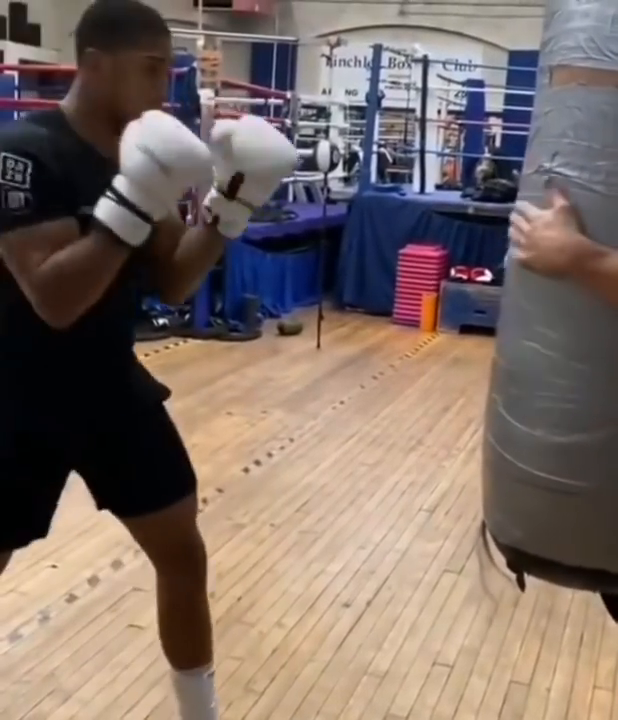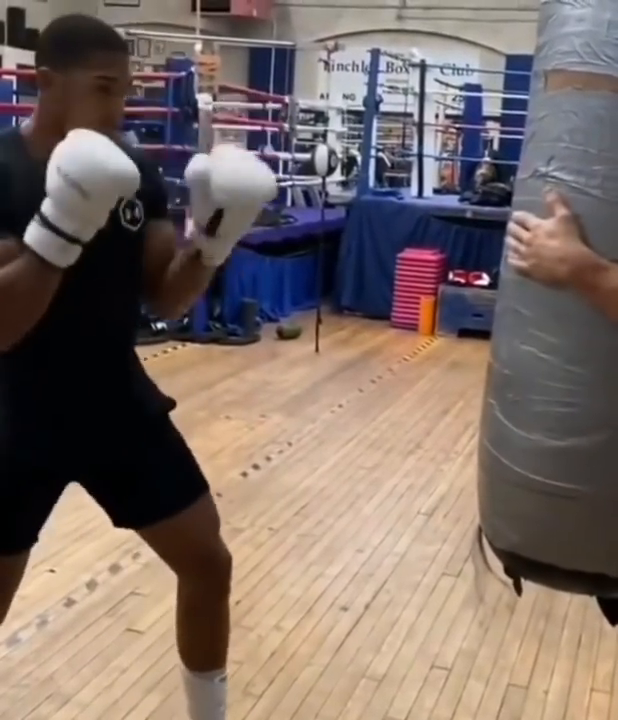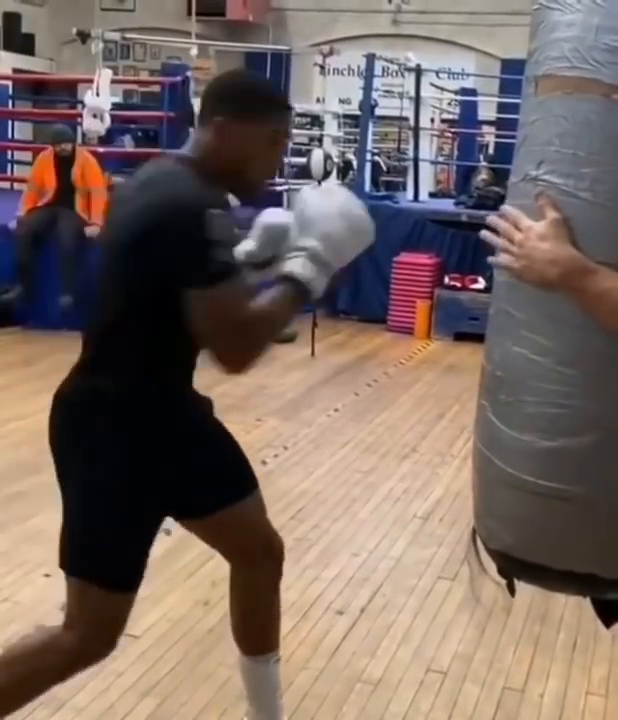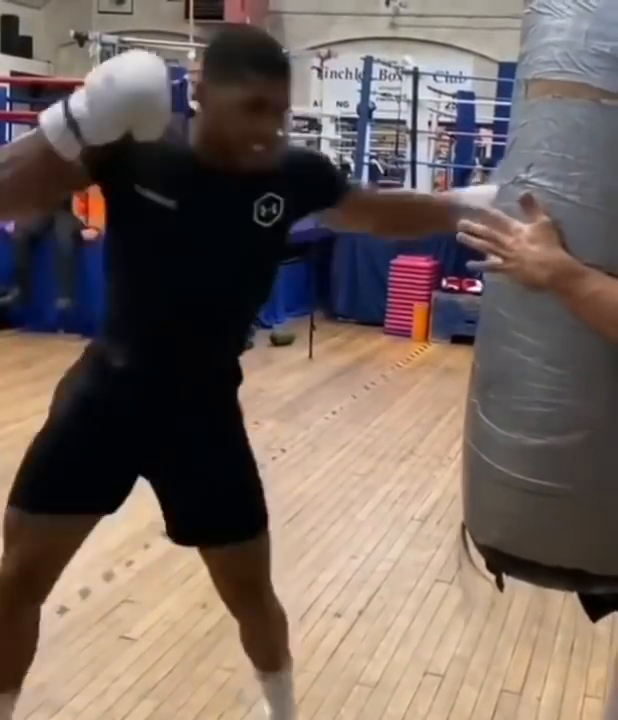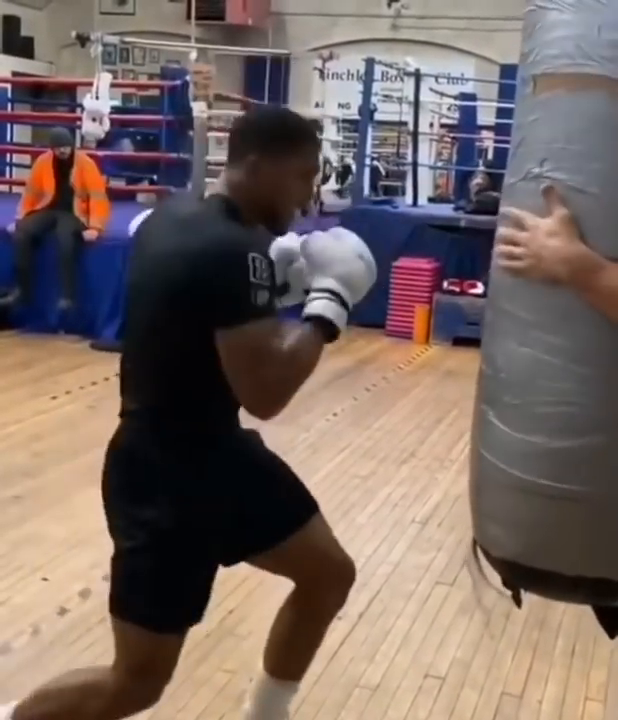
dt=0.5s
person 1, frame 1
left shoulder: (142, 144)
left elbow: (174, 283)
left wrist: (230, 204)
right wrist: (136, 198)
left hip: (116, 388)
left knee: (184, 556)
person 1, frame 2
left shoulder: (136, 171)
left elbow: (170, 299)
left wrist: (215, 235)
right wrist: (63, 221)
left hip: (120, 403)
left knee: (207, 562)
person 1, frame 3
left shoulder: (187, 191)
right shoulder: (196, 206)
right elbow: (236, 348)
left wrist: (252, 254)
right wrist: (310, 265)
left hip: (168, 412)
right hip: (107, 428)
left knee: (261, 552)
right knee: (90, 635)
person 1, frame 4
left shoulder: (292, 171)
right shoulder: (131, 148)
left elbow: (397, 214)
left wrist: (477, 205)
right wrist: (77, 120)
left hip: (202, 407)
right hip: (107, 389)
left knee: (249, 593)
person 1, frame 5
left shoulder: (176, 214)
right shoulder: (234, 248)
right elbow: (265, 392)
left wrist: (275, 272)
right wrist: (329, 301)
left hip: (214, 453)
right hip: (165, 479)
left knee: (331, 574)
